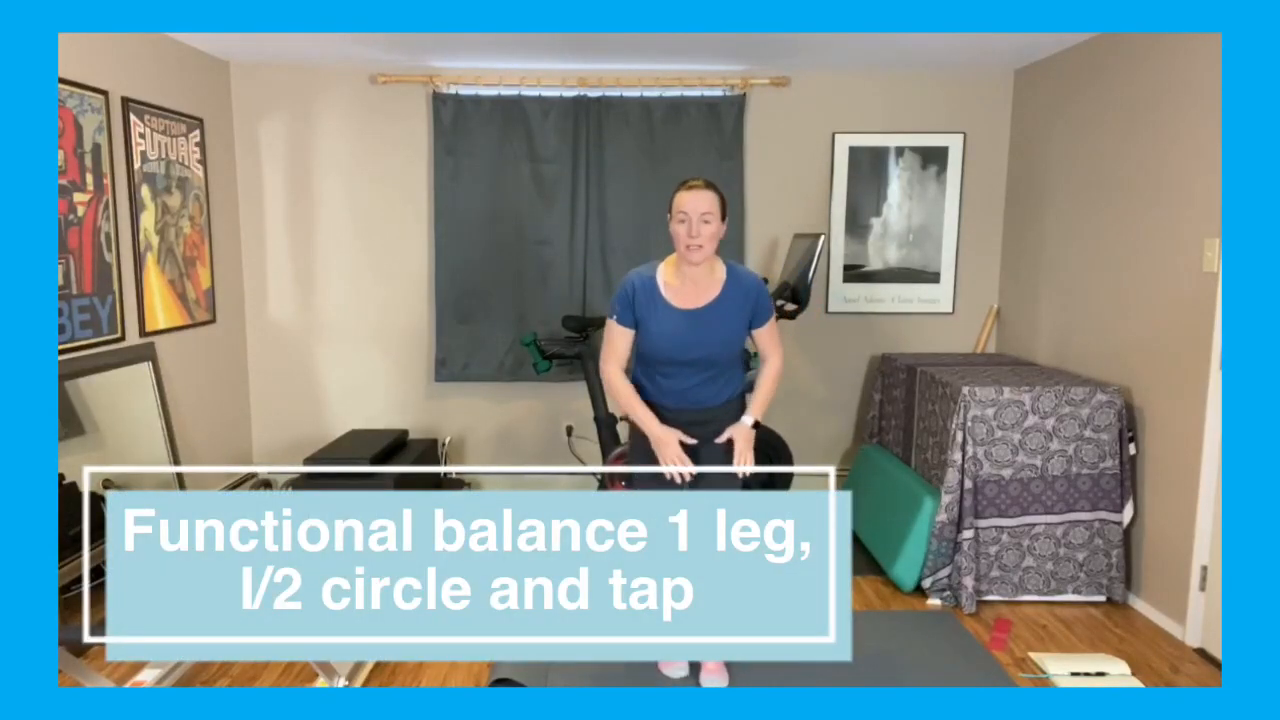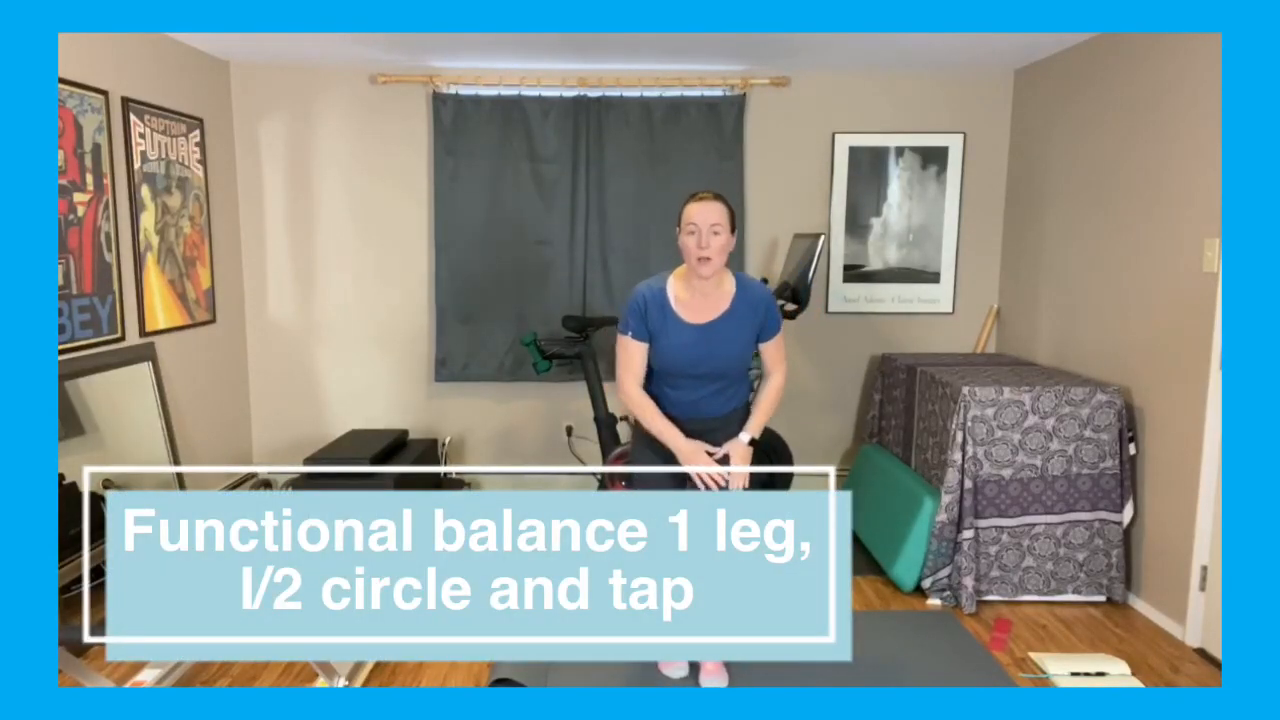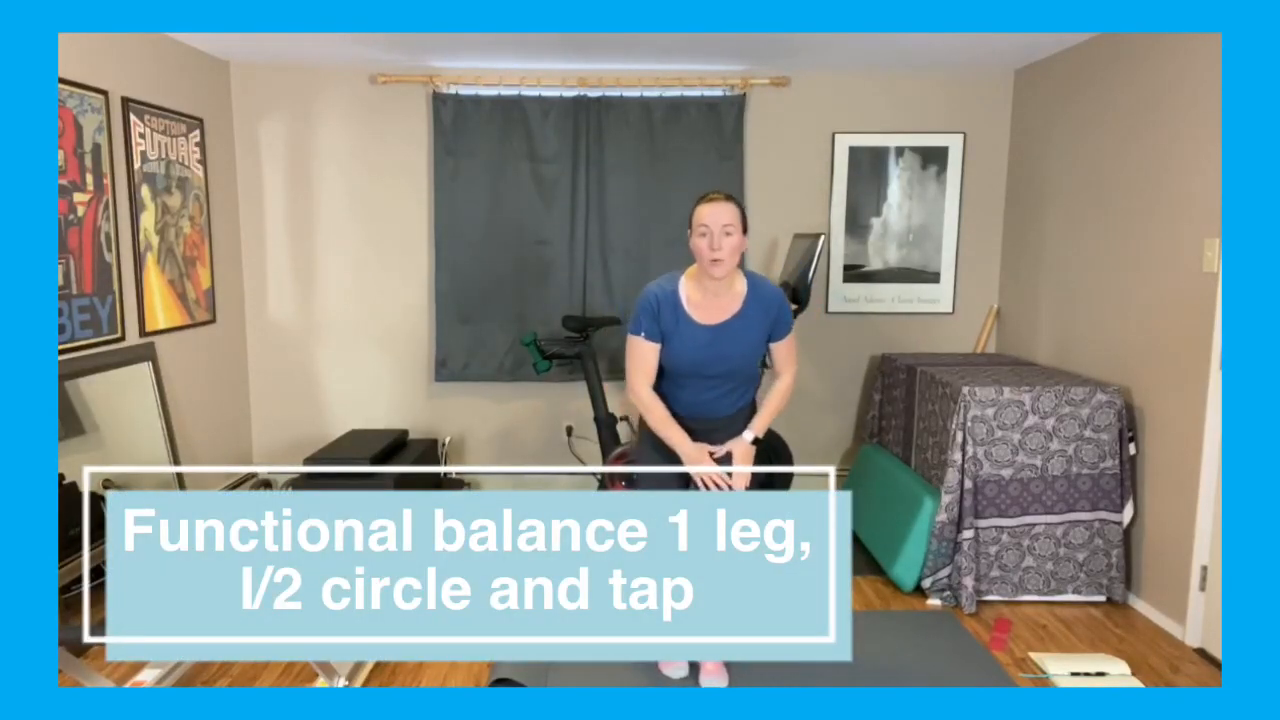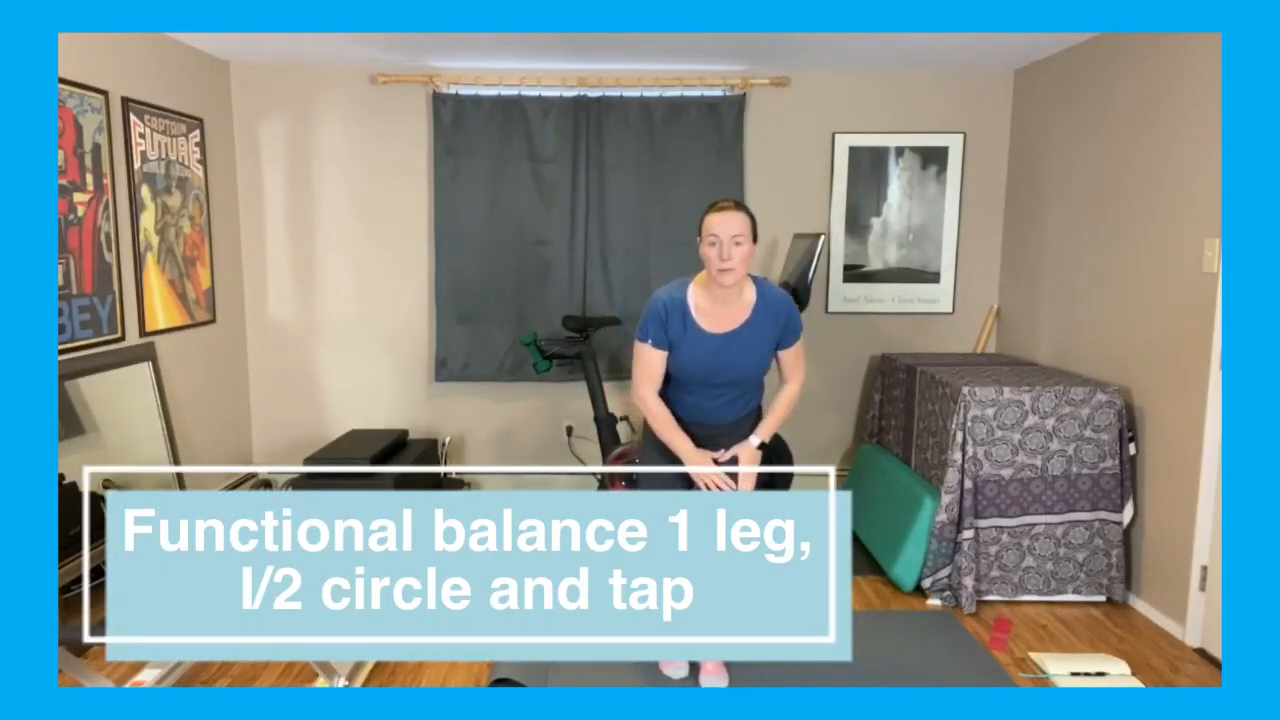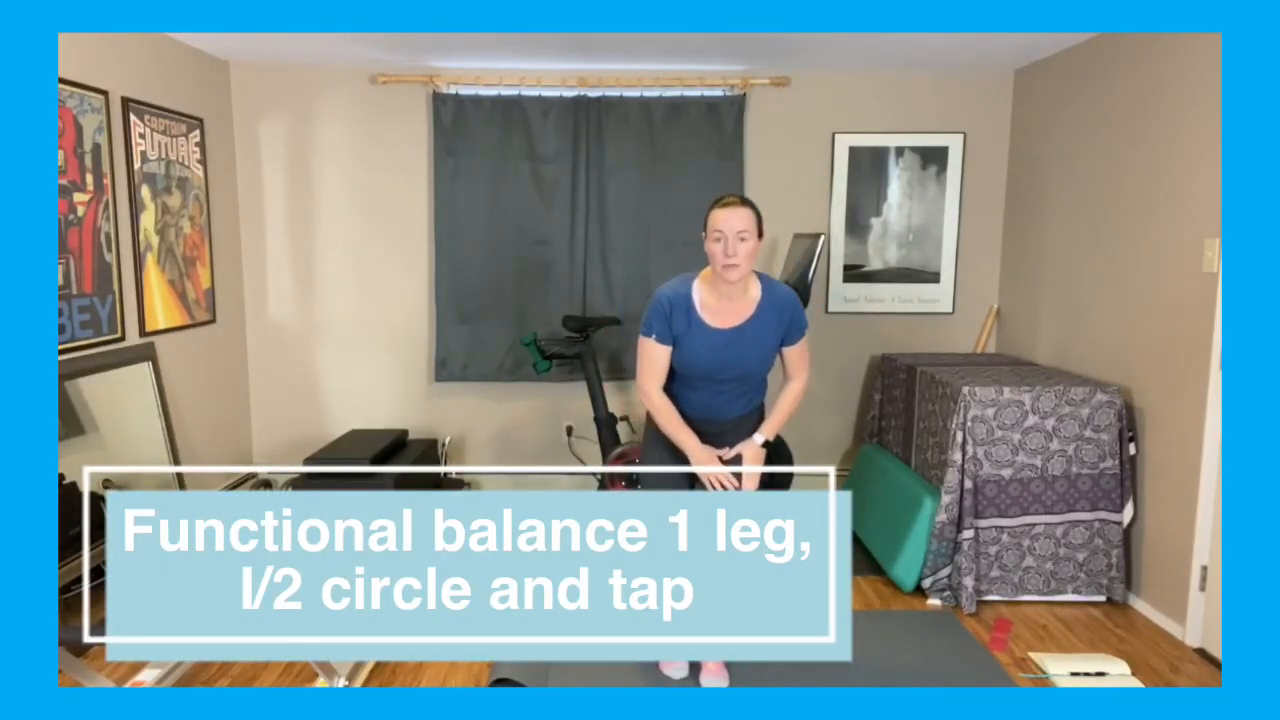
dt=0.2s
person 1, frame 1
left shoulder: (748, 288)
right shoulder: (637, 287)
left elbow: (772, 359)
right elbow: (612, 368)
left wrist: (750, 422)
right wrist: (654, 431)
left hip: (721, 427)
right hip: (658, 426)
person 1, frame 2
left shoulder: (756, 300)
right shoulder: (647, 299)
left elbow: (776, 374)
right elbow: (629, 386)
left wrist: (747, 439)
right wrist: (680, 447)
left hip: (725, 435)
right hip: (660, 436)
person 1, frame 3
left shoulder: (768, 299)
right shoulder: (657, 298)
left elbow: (785, 374)
right elbow: (639, 387)
left wrist: (750, 438)
right wrist: (686, 449)
left hip: (731, 433)
right hip: (664, 432)
person 1, frame 4
left shoulder: (778, 307)
right shoulder: (666, 305)
left elbow: (793, 381)
right elbow: (645, 392)
left wrist: (756, 443)
right wrist: (690, 456)
left hip: (736, 437)
right hip: (669, 435)
person 1, frame 5
left shoulder: (782, 303)
right shoulder: (671, 300)
left elbow: (797, 378)
right elbow: (649, 387)
left wrist: (760, 441)
right wrist: (695, 451)
left hip: (739, 434)
right hip: (671, 432)
